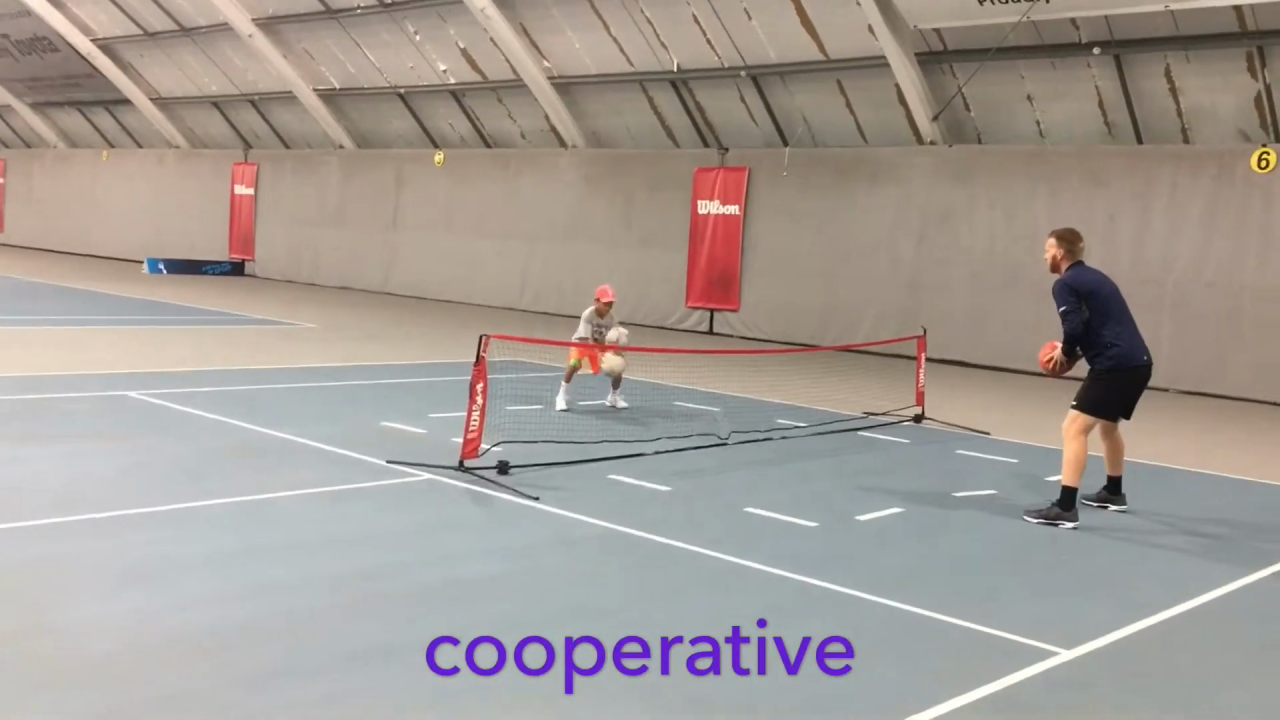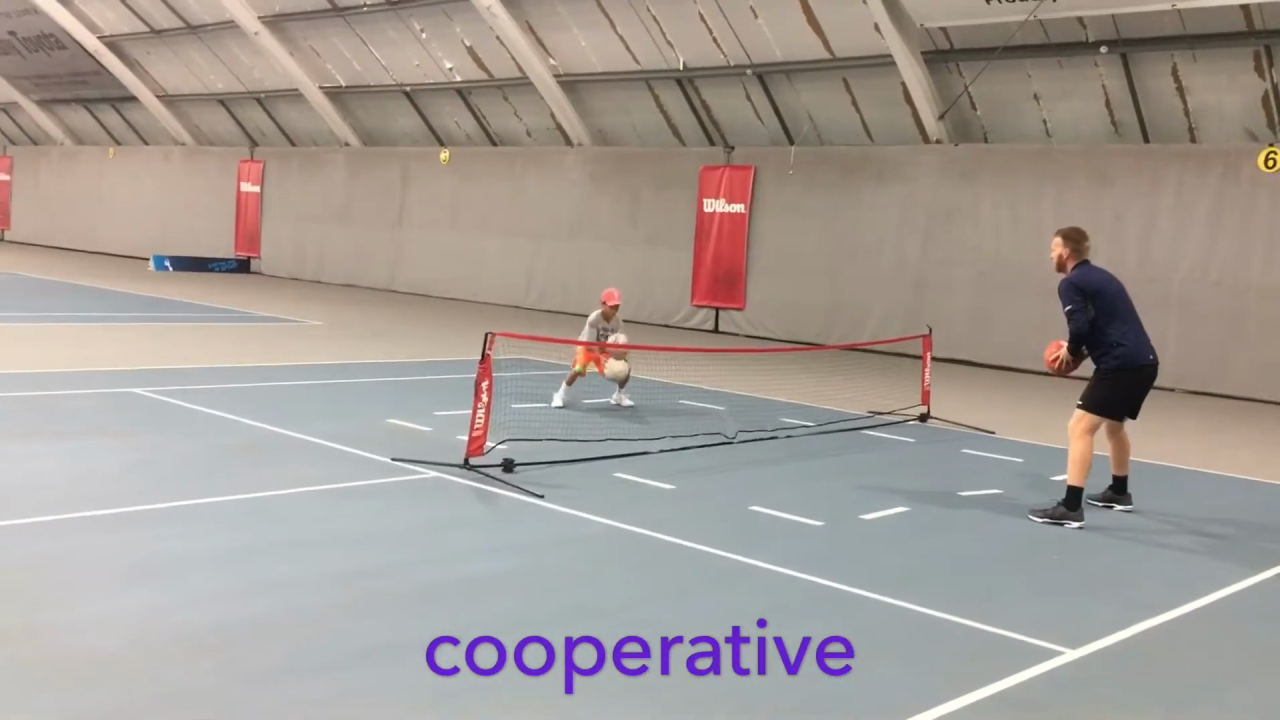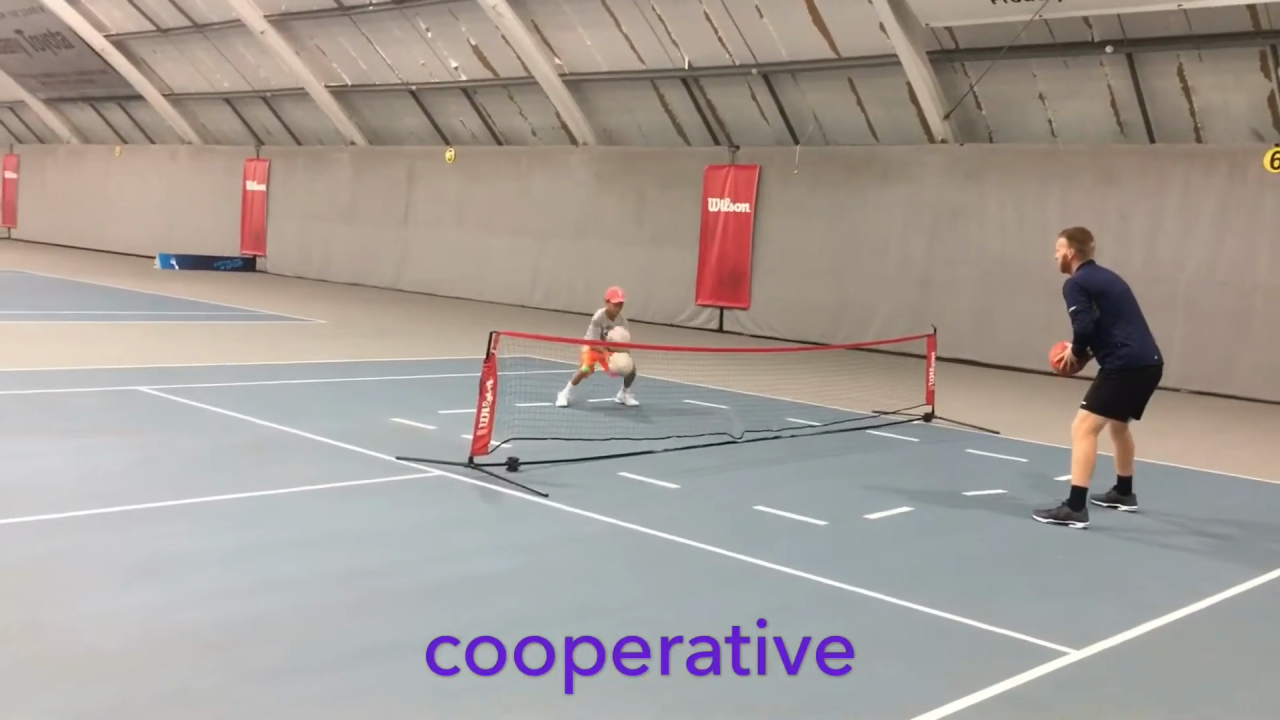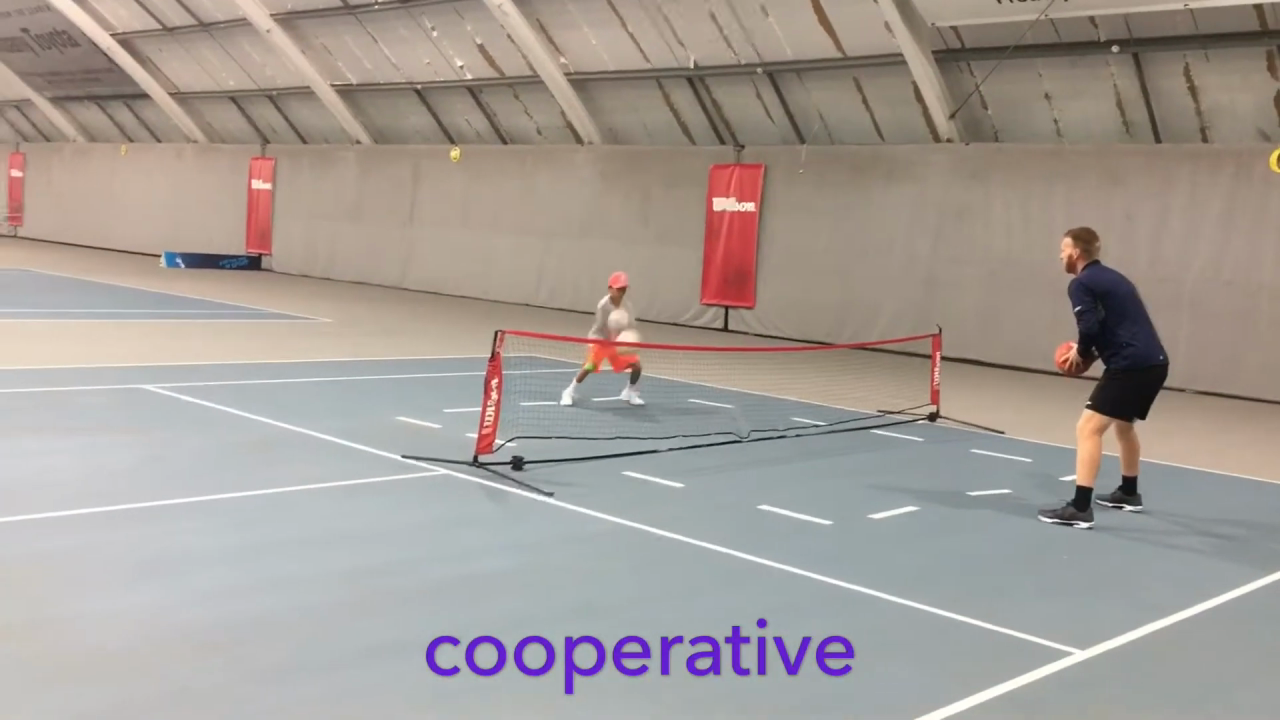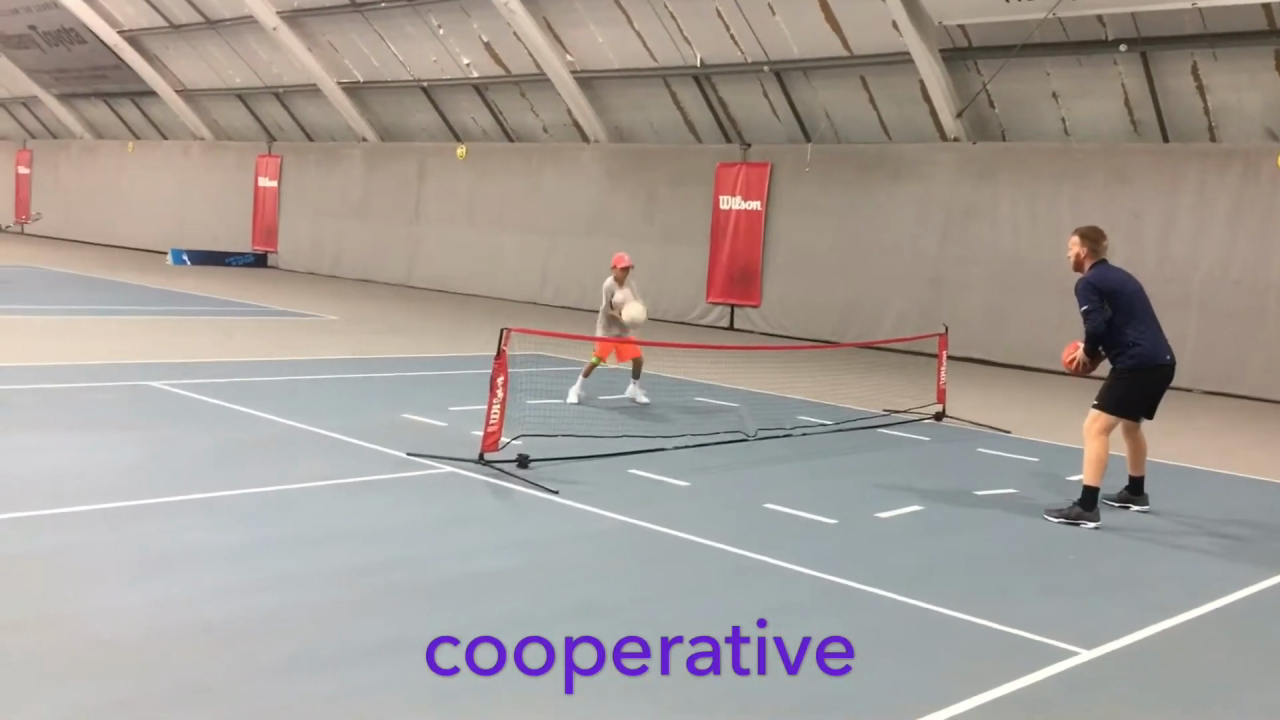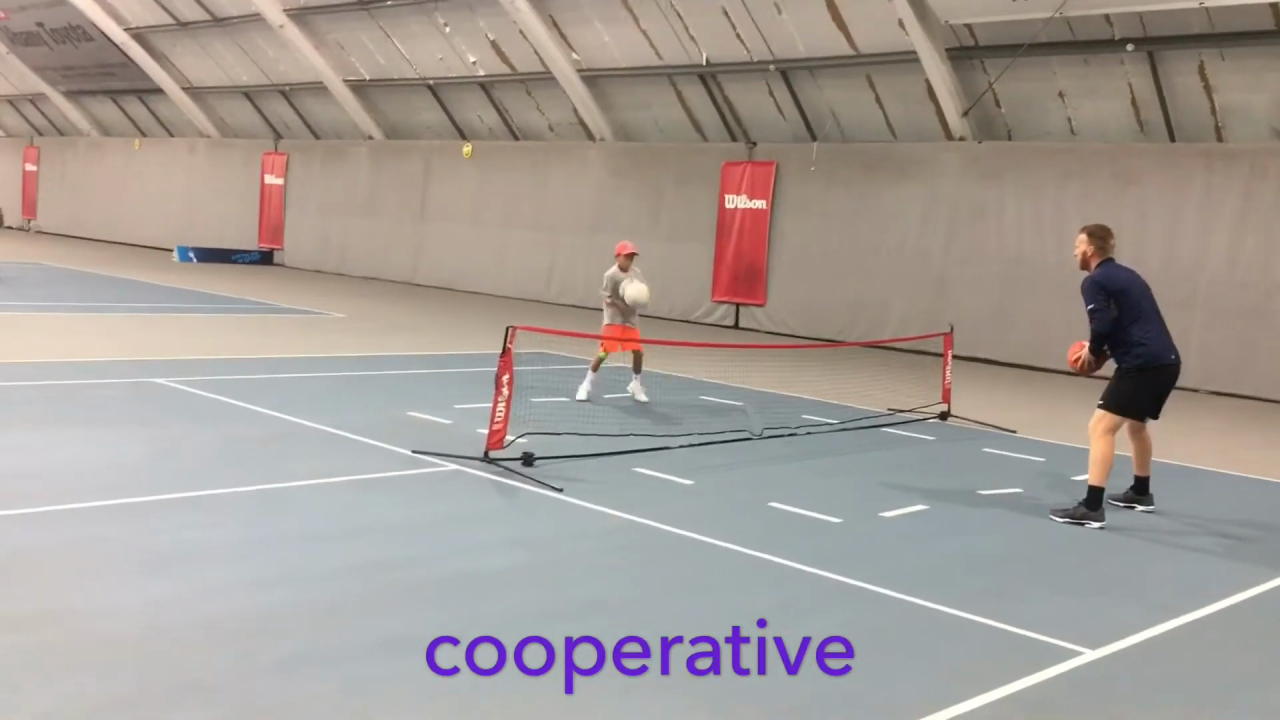
dt=0.1s
person 1, frame 1
left shoulder: (1065, 284)
right shoulder: (1095, 278)
left elbow: (1074, 328)
left wrist: (1064, 353)
right wrist: (1076, 352)
left hip: (1115, 366)
right hip: (1138, 362)
left knee: (1074, 428)
right knee: (1108, 424)
left ankle: (1065, 508)
right ankle: (1113, 493)
person 1, frame 2
left shoulder: (1071, 283)
right shoulder: (1102, 277)
left elbow: (1080, 327)
left wrist: (1070, 352)
right wrist: (1082, 352)
left hip: (1121, 365)
right hip: (1144, 362)
left knee: (1080, 428)
right knee: (1113, 424)
left ankle: (1071, 508)
right ankle: (1119, 492)
person 1, frame 3
left shoulder: (1076, 283)
right shoulder: (1107, 277)
left elbow: (1085, 328)
left wrist: (1075, 353)
right wrist: (1087, 353)
left hip: (1126, 366)
right hip: (1149, 362)
left knee: (1083, 428)
right knee: (1118, 424)
left ankle: (1075, 508)
right ankle: (1124, 493)
person 1, frame 4
left shoulder: (1081, 283)
right shoulder: (1112, 277)
left elbow: (1090, 328)
left wrist: (1080, 353)
right wrist: (1093, 353)
left hip: (1131, 366)
right hip: (1154, 362)
left knee: (1088, 428)
right knee: (1123, 424)
left ankle: (1080, 508)
right ankle: (1129, 493)
person 1, frame 5
left shoulder: (1088, 283)
right shoulder: (1120, 277)
left elbow: (1096, 327)
left wrist: (1087, 353)
right wrist: (1100, 353)
left hip: (1138, 365)
right hip: (1161, 362)
left knee: (1095, 428)
right knee: (1130, 423)
left ankle: (1087, 508)
right ankle: (1136, 493)
person 1, frame 6
left shoulder: (1095, 281)
right shoulder: (1127, 276)
left elbow: (1102, 327)
left wrist: (1093, 352)
right wrist: (1106, 353)
left hip: (1143, 365)
right hip: (1166, 362)
left knee: (1101, 428)
right knee: (1136, 423)
left ankle: (1092, 508)
right ankle: (1141, 493)
